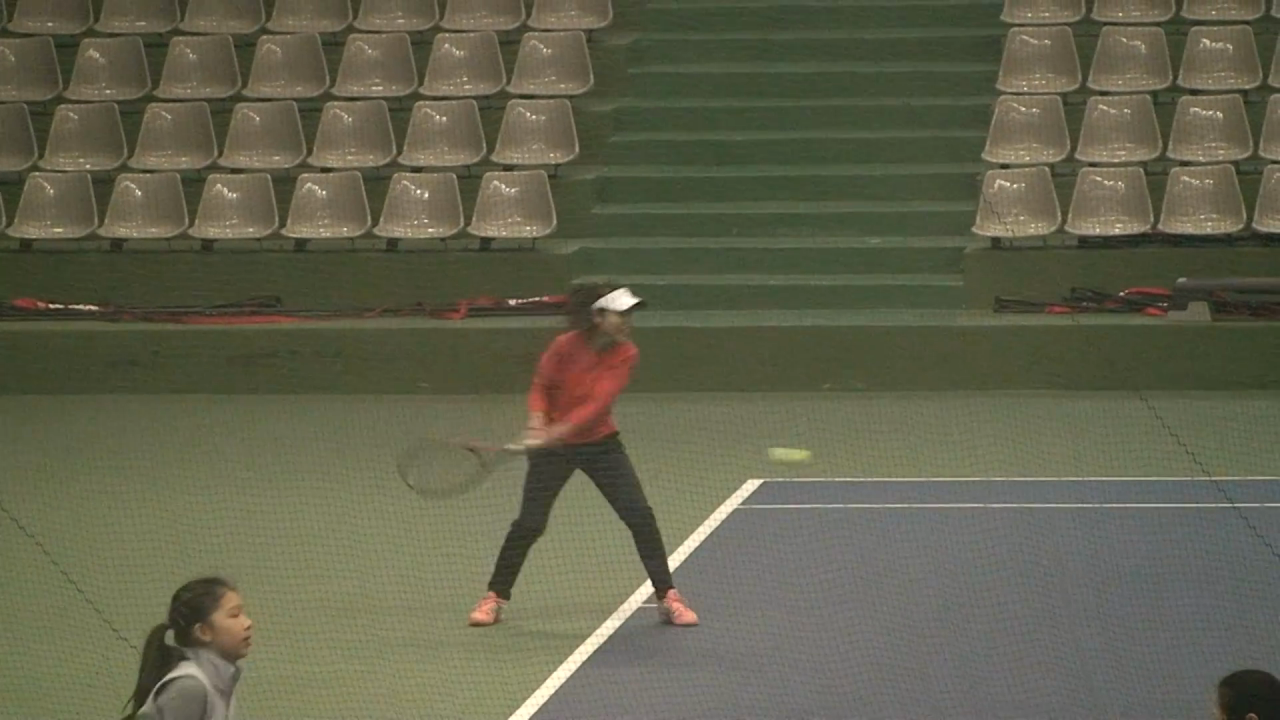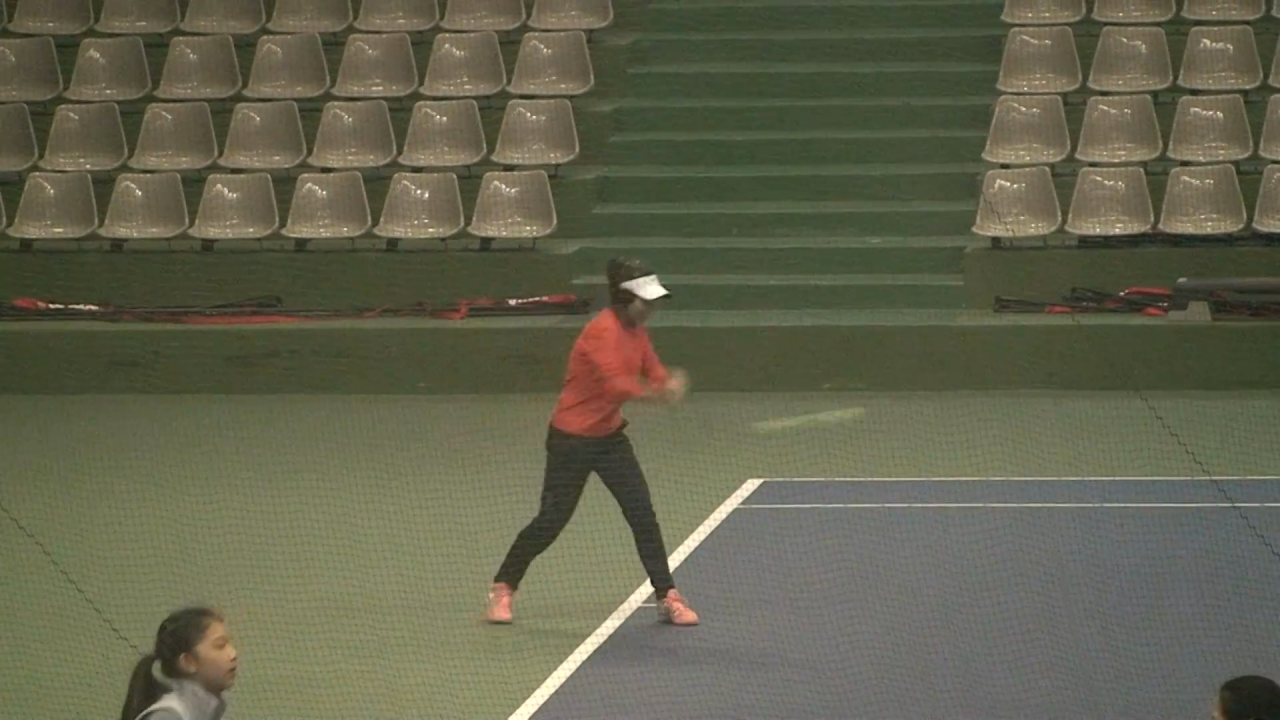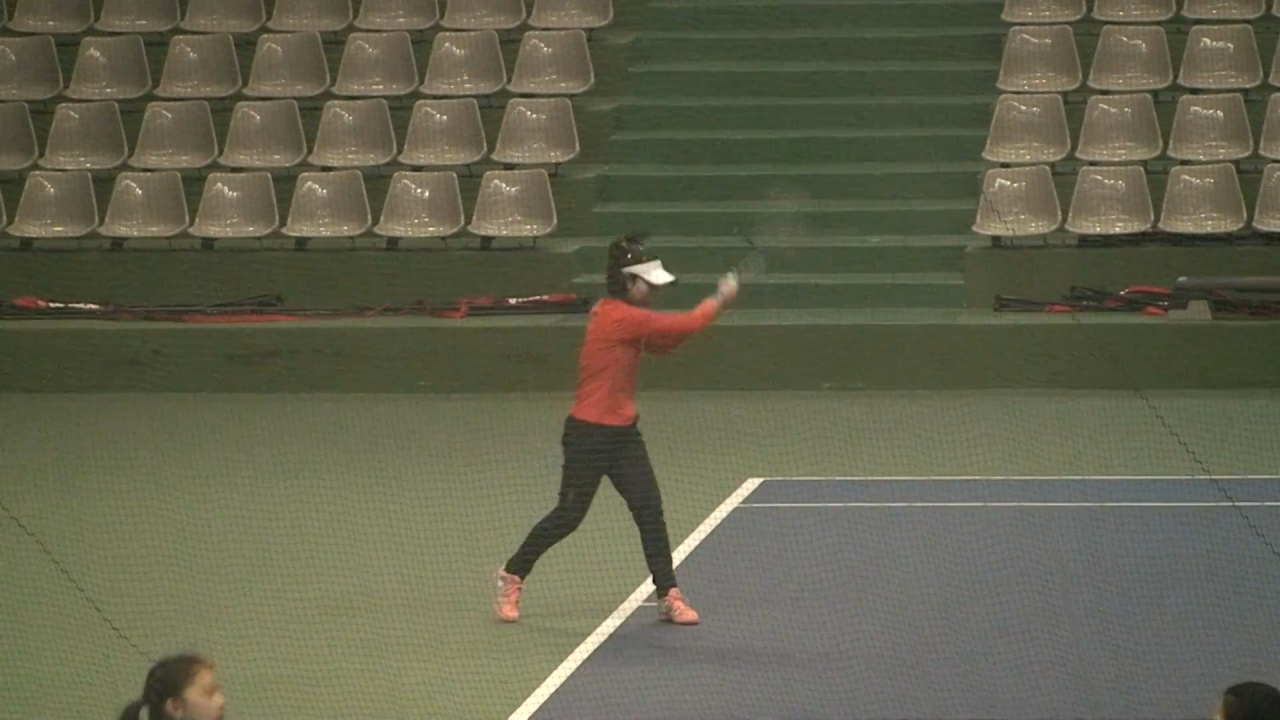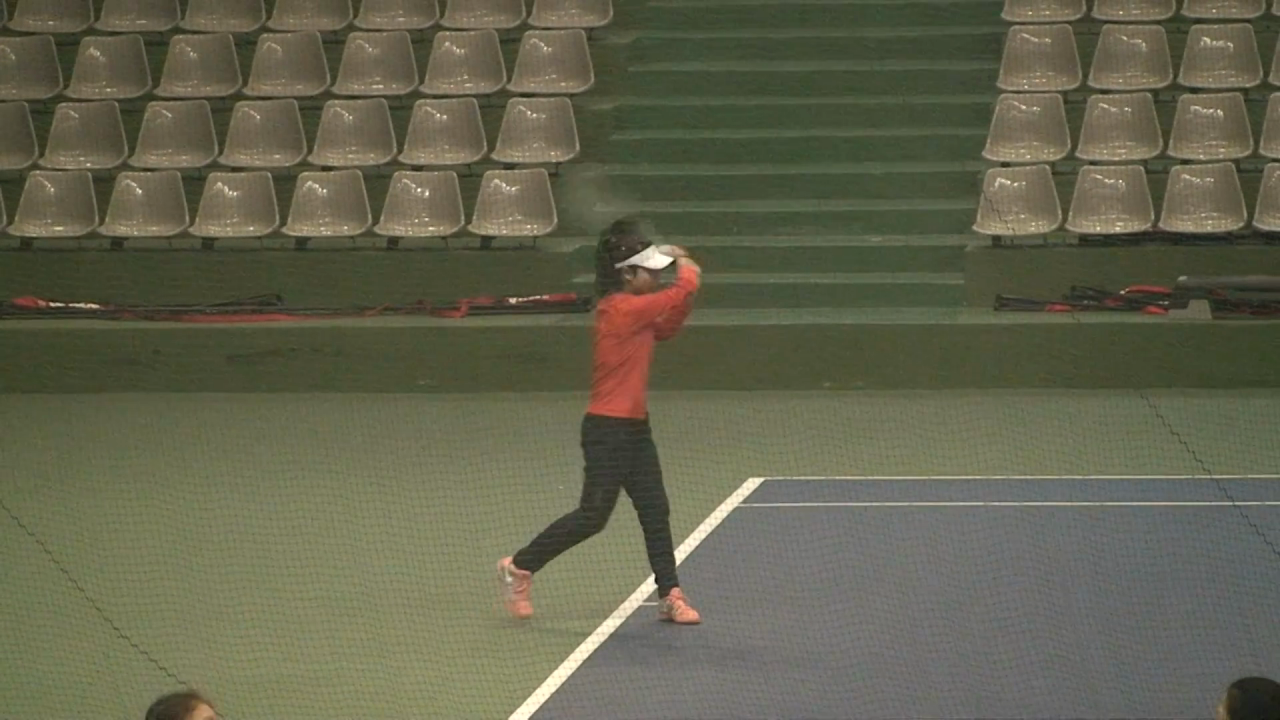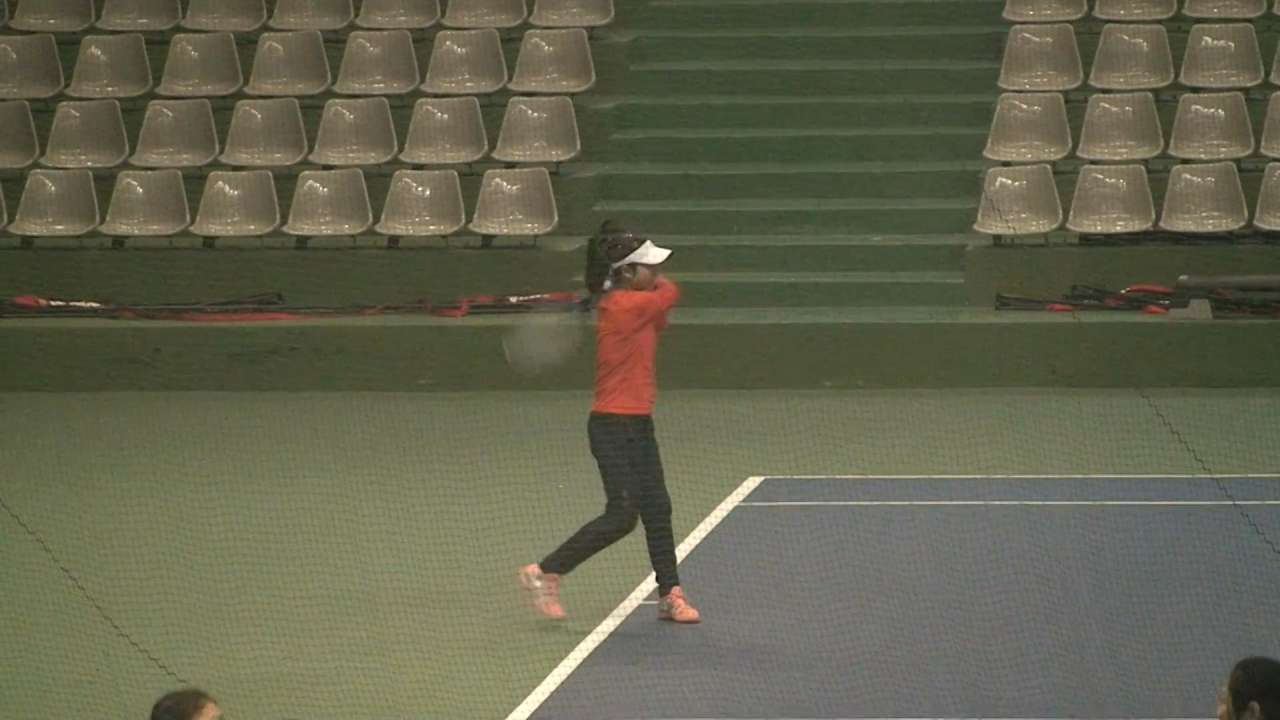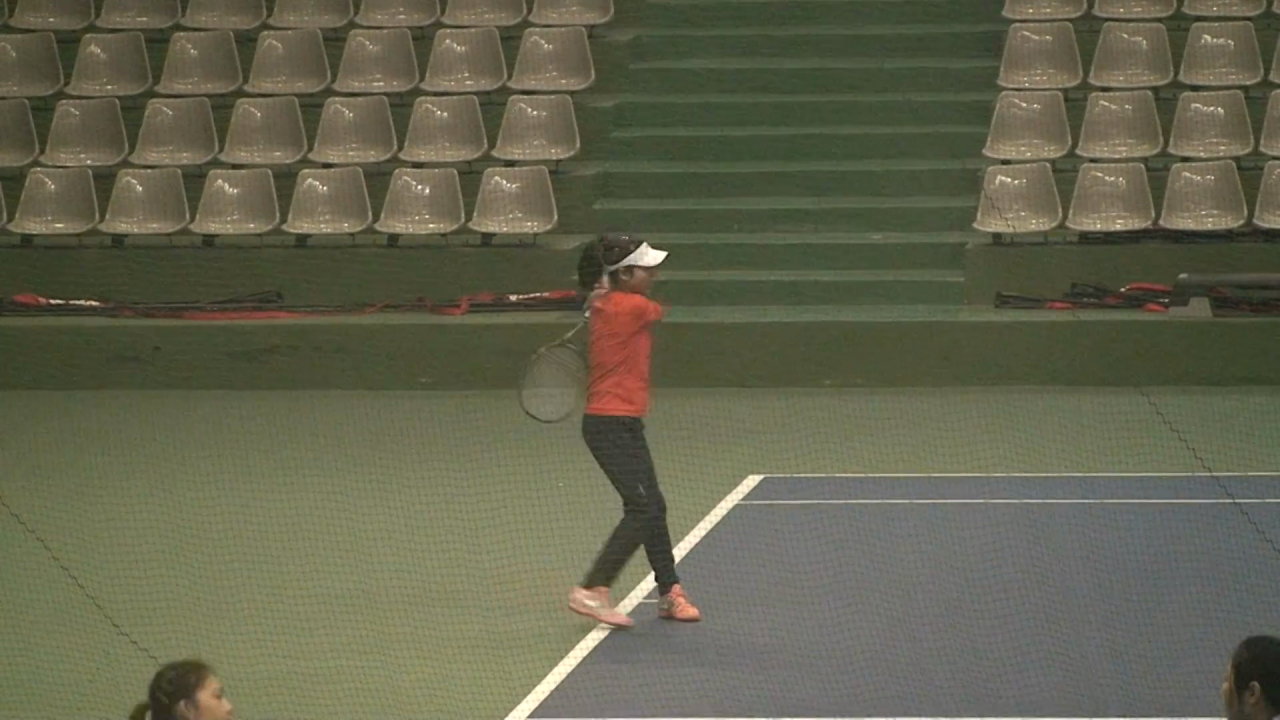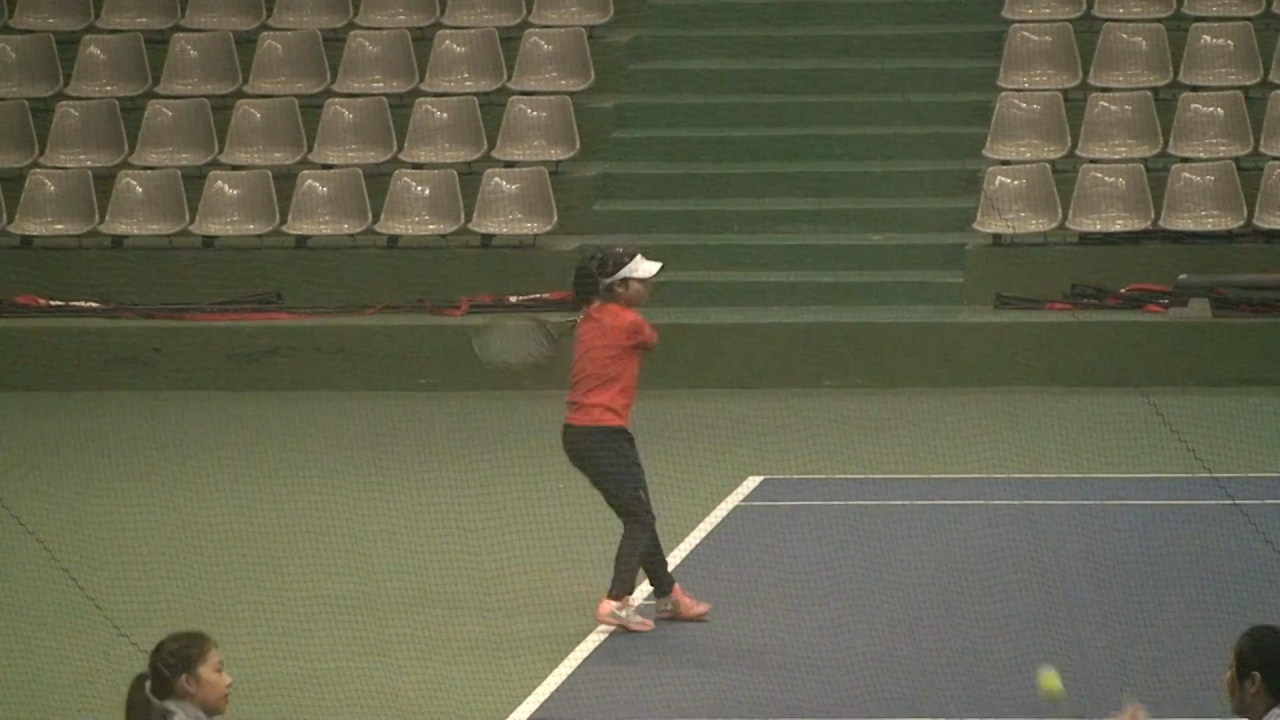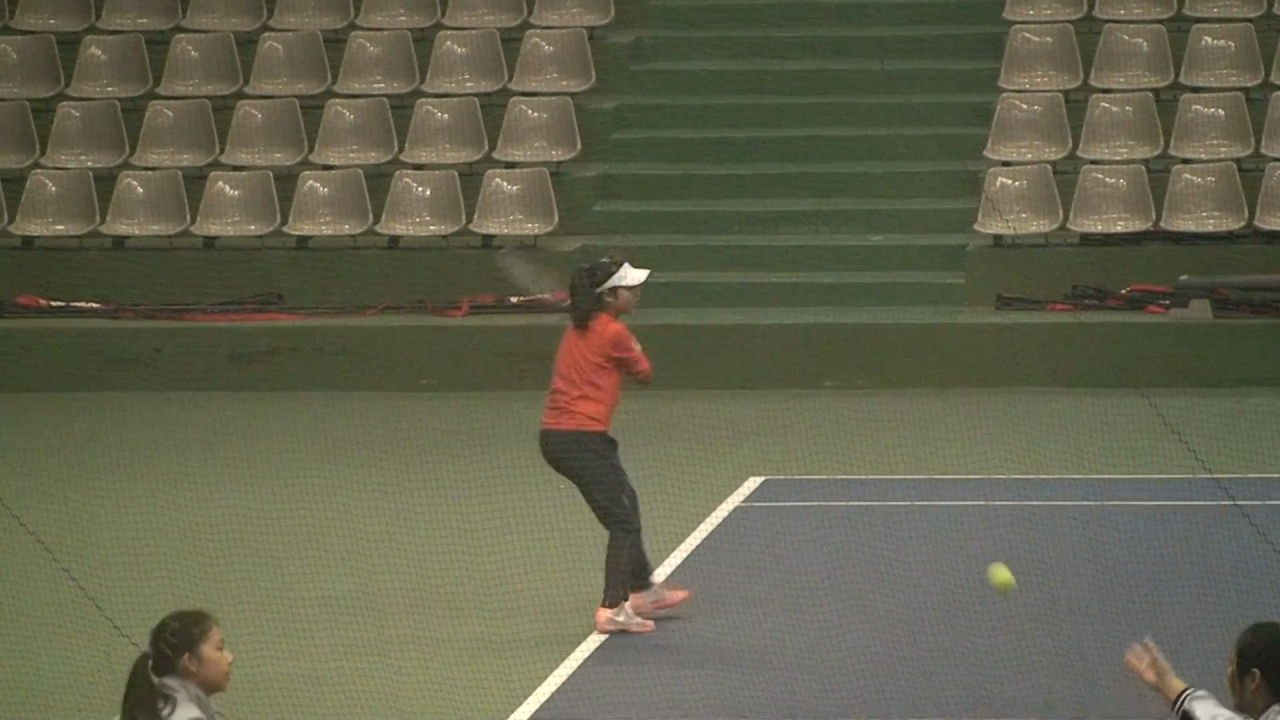
dt=0.1s
person 1, frame 1
left shoulder: (625, 353)
right shoulder: (565, 346)
left elbow: (596, 406)
right elbow: (539, 389)
left wrist: (561, 430)
right wrist: (537, 423)
left hip: (601, 444)
right hip: (554, 446)
left knee: (641, 516)
right knee: (528, 524)
left ankle: (667, 597)
right ankle: (495, 596)
person 1, frame 2
left shoulder: (636, 332)
right shoulder: (602, 331)
left elbow: (654, 372)
right elbow: (618, 385)
left wrist: (670, 383)
right wrist: (658, 392)
left hip: (609, 437)
right hip: (572, 440)
left knee: (642, 515)
right knee: (551, 521)
left ankle: (667, 597)
right ankle: (504, 587)
person 1, frame 3
left shoulder: (630, 316)
right shoulder: (616, 317)
left elbow: (671, 338)
right elbow: (687, 324)
right wrist: (721, 298)
left hip: (621, 430)
right hip: (588, 433)
left knee: (650, 511)
right knee: (568, 515)
left ankle: (669, 596)
right ankle: (512, 576)
person 1, frame 4
left shoulder: (622, 308)
right shoulder: (629, 309)
left elbow: (664, 330)
right elbow: (685, 290)
right wrist: (685, 260)
left hip: (632, 426)
right hip: (609, 428)
left knee: (655, 509)
right knee: (592, 516)
left ankle: (670, 596)
right ankle: (519, 568)
person 1, frame 5
left shoulder: (617, 304)
right shoulder: (632, 303)
left elbow: (656, 324)
right elbow: (670, 291)
right wrist: (649, 280)
left hip: (635, 424)
right hip: (616, 426)
left knee: (657, 510)
right knee: (621, 516)
left ankle: (670, 593)
right ankle: (543, 573)
person 1, frame 6
left shoulder: (605, 306)
right shoulder: (632, 308)
right elbow: (656, 310)
left hip: (608, 423)
right hip: (612, 426)
left knee: (653, 508)
right knee: (644, 512)
left ankle: (669, 591)
right ankle: (590, 592)
person 1, frame 7
left shoulder: (594, 318)
right shoulder: (628, 322)
right elbow: (649, 342)
left hip: (578, 432)
right hip: (601, 435)
left knee: (638, 510)
right knee: (639, 516)
left ankle: (669, 594)
right ankle: (616, 603)
person 1, frame 8
left shoulder: (581, 327)
right shoulder: (614, 333)
right elbow: (643, 373)
right wrist: (635, 350)
left hip: (555, 437)
right hip: (583, 440)
left knee: (622, 511)
right knee: (624, 522)
left ankle: (642, 592)
right ankle: (612, 609)
